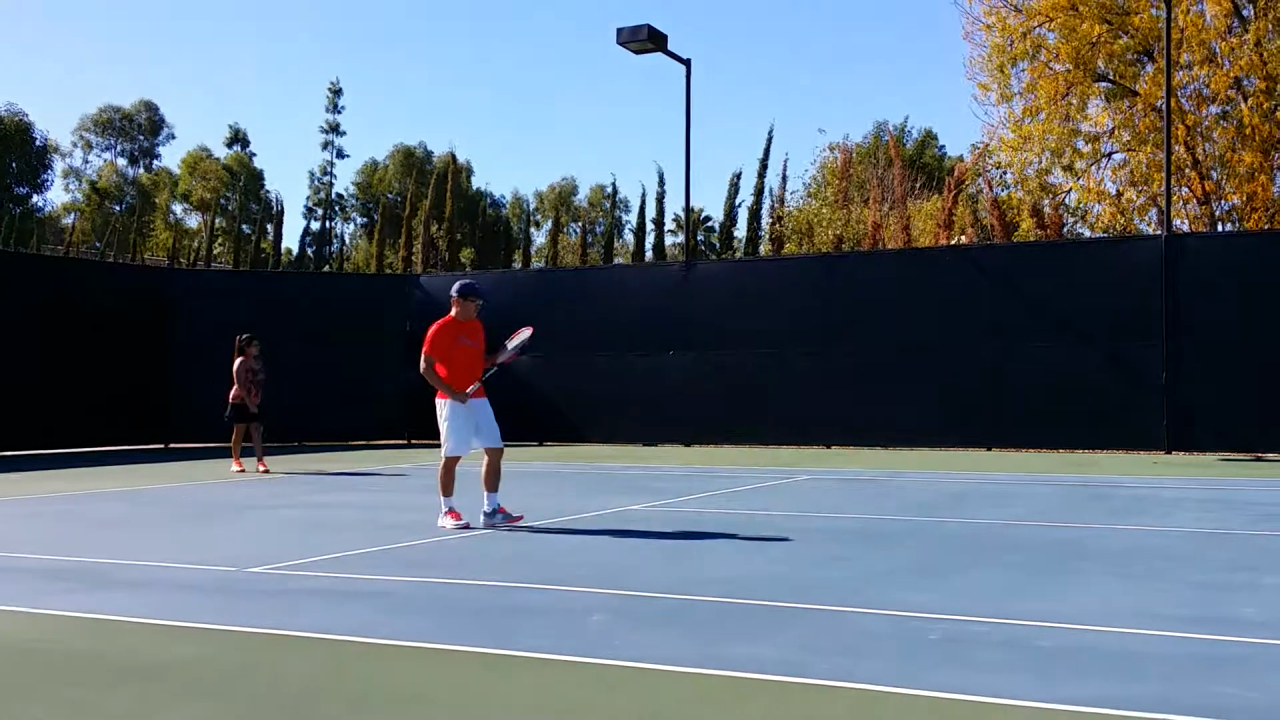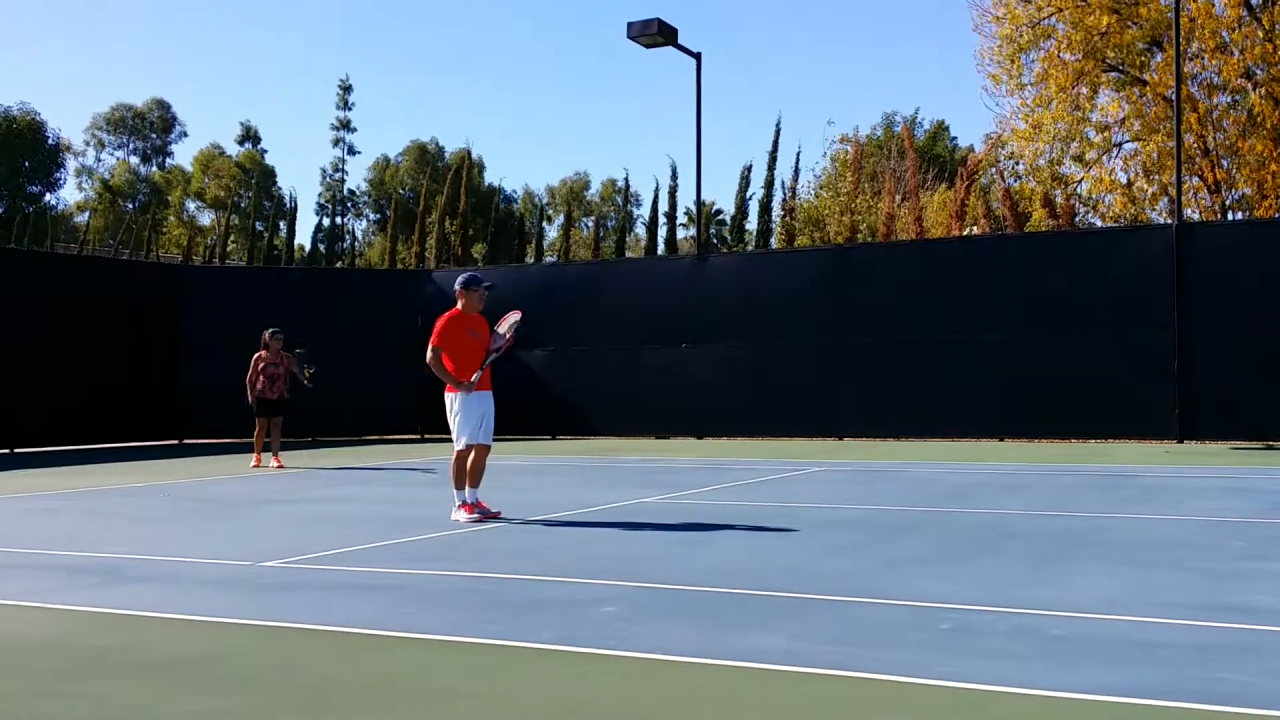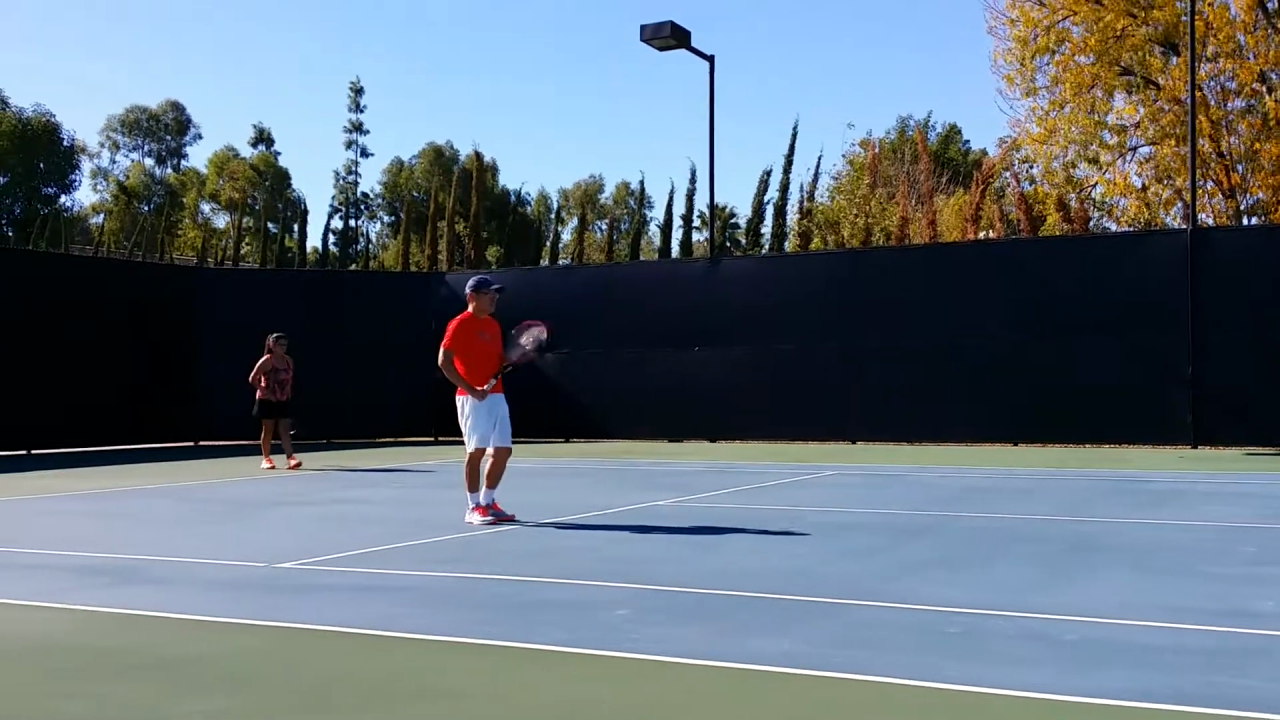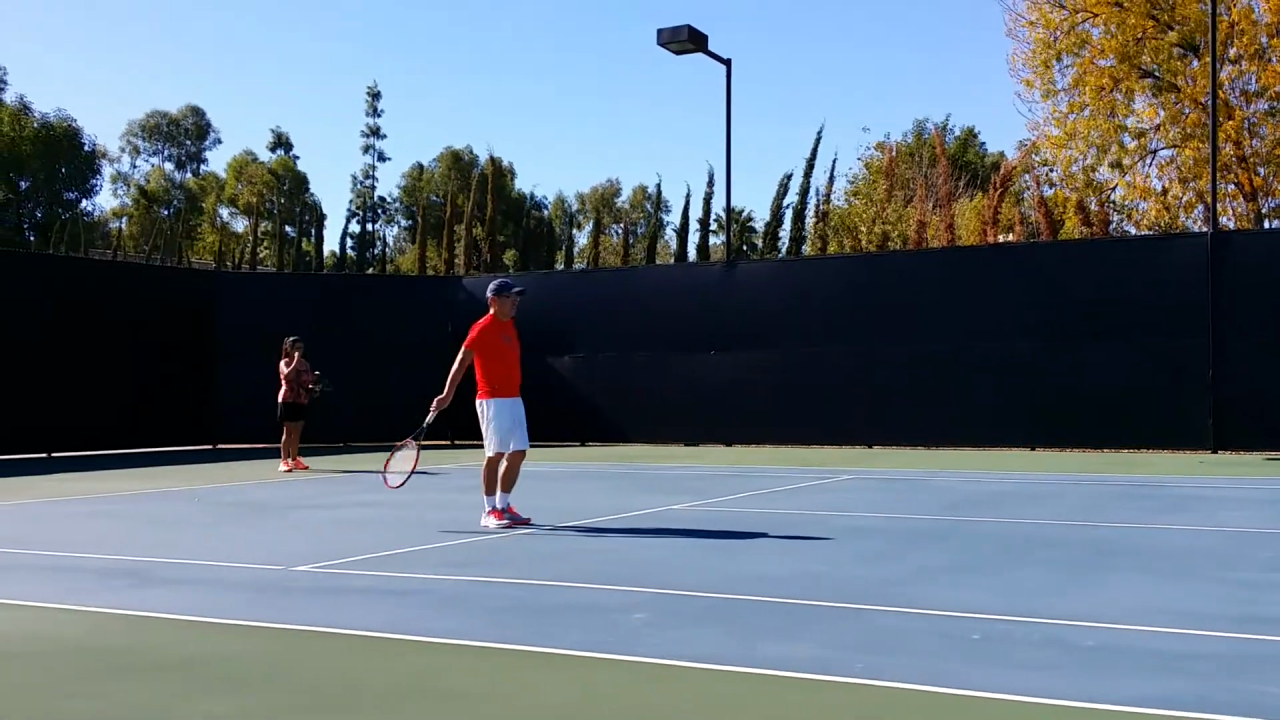
dt=0.7s
person 1, frame 1
left shoulder: (477, 327)
right shoulder: (440, 329)
right elbow: (426, 367)
left wrist: (498, 358)
right wrist: (452, 393)
left hip: (478, 400)
right hip: (452, 402)
left knee: (495, 451)
right knee: (452, 457)
left ankle: (491, 510)
right ankle: (447, 511)
person 1, frame 2
left shoulder: (481, 321)
right shoulder: (448, 321)
right elbow: (432, 358)
left wrist: (497, 346)
right wrist: (457, 383)
left hip: (484, 393)
right hip: (462, 395)
left knee: (482, 448)
right knee: (463, 448)
left ankle: (472, 501)
right ankle: (459, 505)
person 1, frame 3
left shoulder: (493, 325)
right shoulder: (460, 324)
right elbow: (444, 361)
right wrist: (469, 389)
left hip: (497, 396)
right hip: (474, 399)
left knee: (503, 451)
right knee: (476, 451)
left ankle: (487, 502)
right ankle: (474, 508)
person 1, frame 4
left shoulder: (509, 326)
right shoulder: (483, 328)
right elbow: (461, 361)
right wrist: (448, 395)
left hip: (514, 400)
right hip: (493, 401)
left knee: (518, 454)
right knee: (495, 455)
left ankle: (503, 507)
right ankle: (490, 511)
